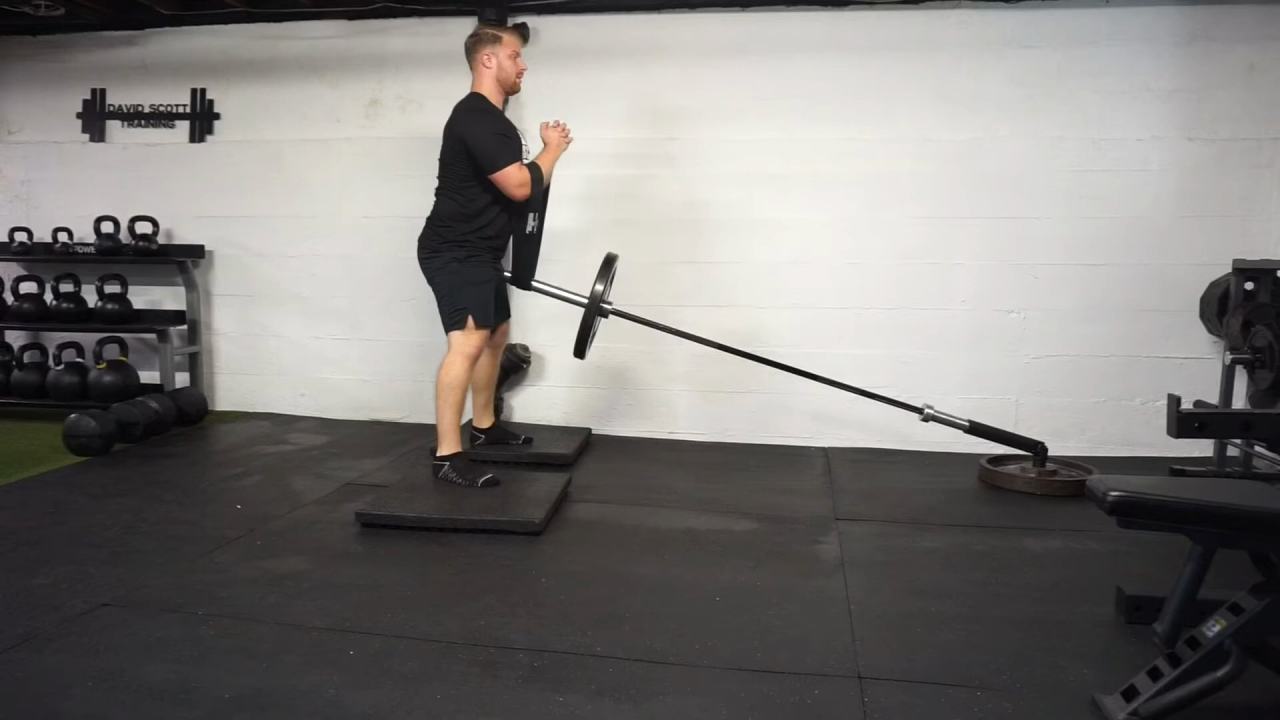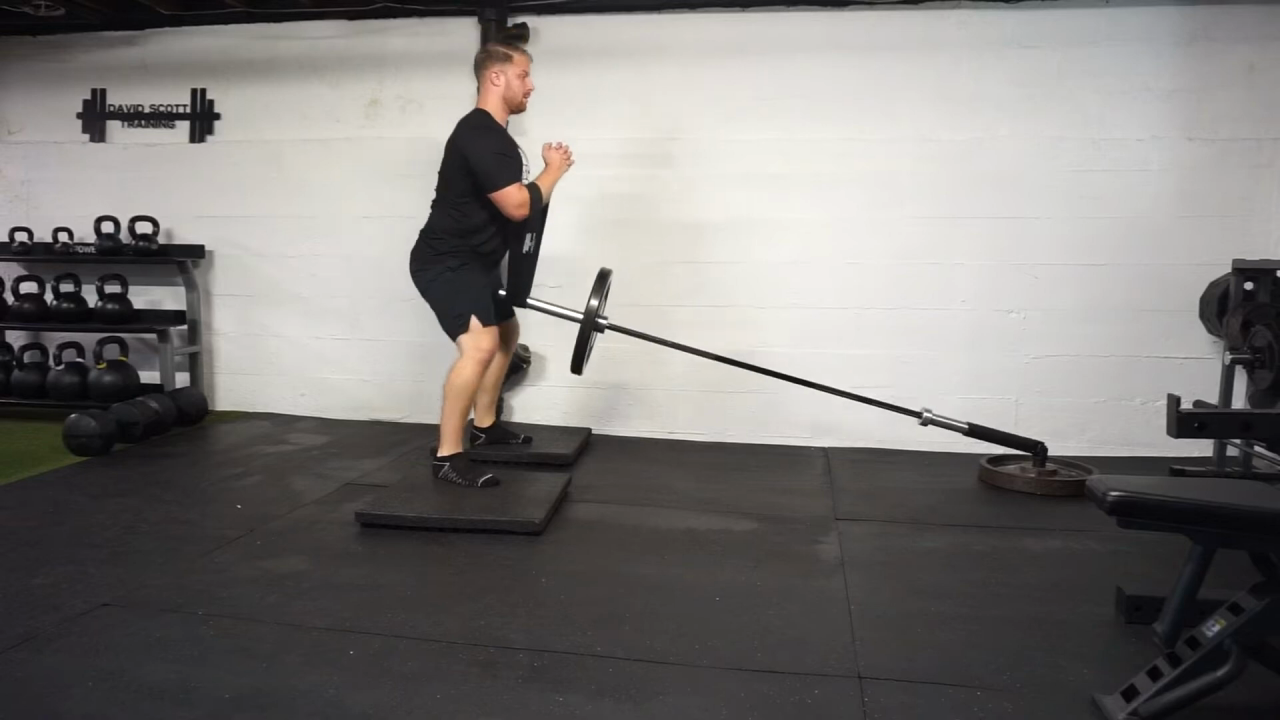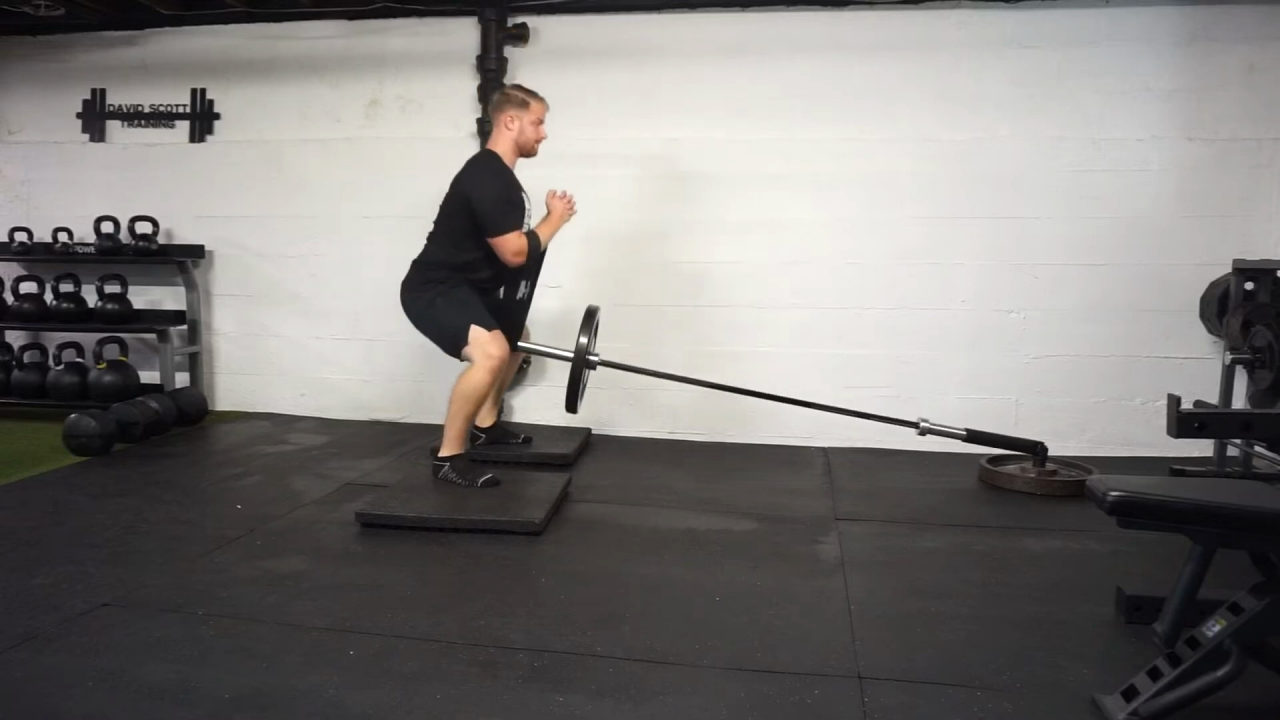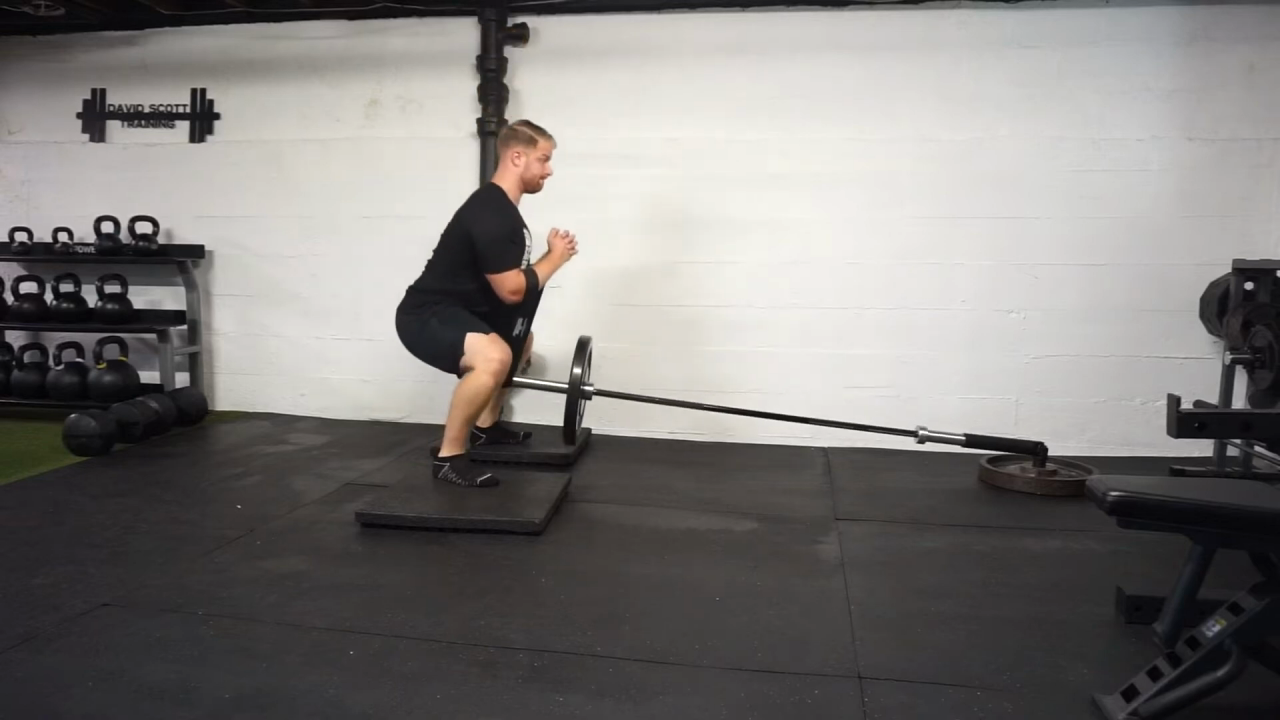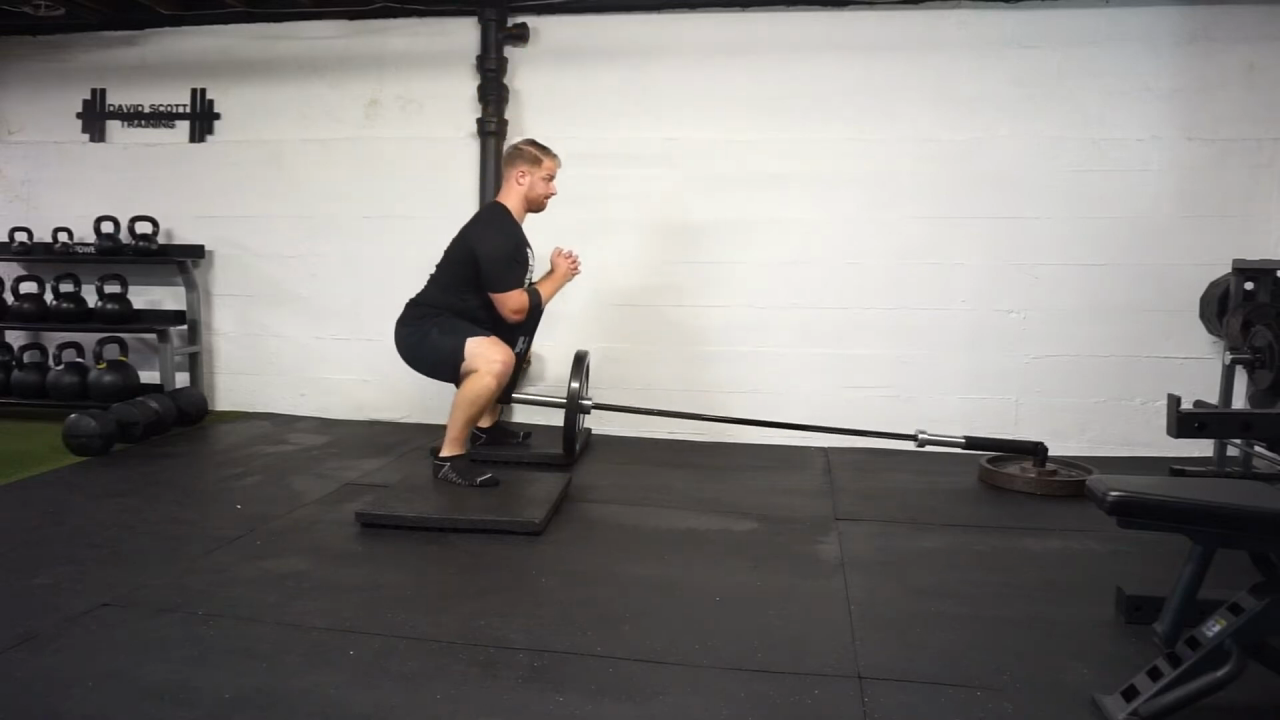
dt=0.4s
person 1, frame 1
left shoulder: (489, 116)
right shoulder: (476, 118)
right elbow: (520, 185)
right wrist: (553, 148)
left hip: (478, 250)
right hip: (456, 252)
left knee: (495, 335)
right knee: (467, 343)
left ankle: (484, 427)
right ankle: (448, 456)
person 1, frame 2
left shoulder: (492, 132)
right shoulder: (479, 134)
left elbow: (512, 204)
right elbow: (518, 206)
right wrist: (554, 168)
left hip: (473, 259)
right hip: (445, 261)
left knee: (505, 333)
right knee: (480, 345)
left ankle: (485, 425)
right ankle: (449, 456)
person 1, frame 3
left shoulder: (498, 174)
right shoulder: (488, 179)
left elbow: (512, 250)
right elbow: (515, 253)
right wrist: (556, 217)
left hip: (466, 285)
right hip: (433, 290)
left knee: (515, 337)
right knee: (490, 352)
left ankle: (485, 425)
right ankle: (449, 457)
person 1, frame 4
left shoulder: (501, 208)
right shoulder: (490, 215)
left elbow: (510, 285)
right elbow: (512, 290)
right wrist: (556, 256)
left hip: (460, 309)
right hip: (426, 316)
left knee: (519, 342)
right knee: (493, 357)
left ankle: (485, 427)
right ankle: (449, 458)
person 1, frame 5
left shoulder: (504, 226)
right shoulder: (495, 234)
left elbow: (512, 300)
right elbow: (515, 309)
left wrist: (555, 274)
right wrist: (559, 276)
left hip: (451, 324)
right hip: (423, 331)
left knee: (517, 348)
right knee: (497, 360)
left ankle: (485, 426)
right ankle: (449, 458)
